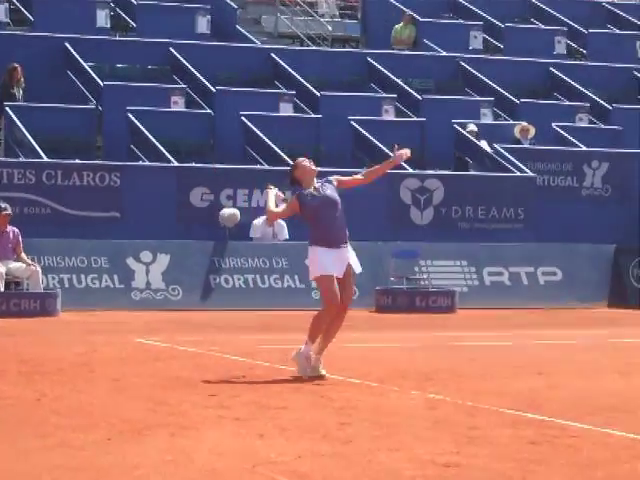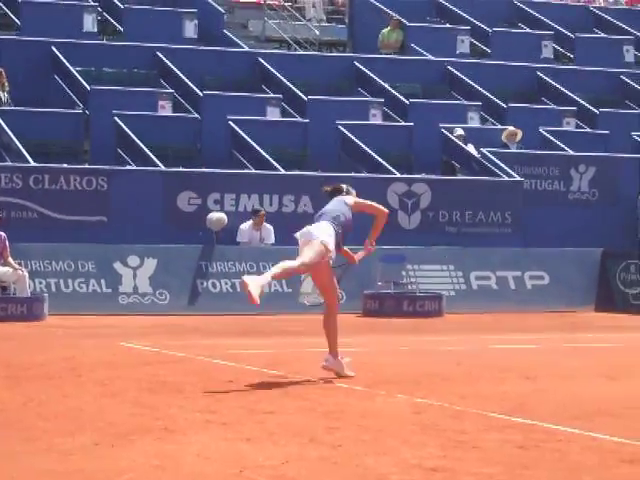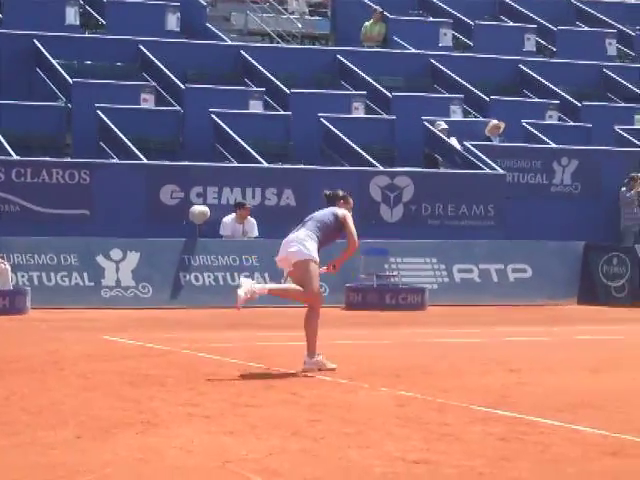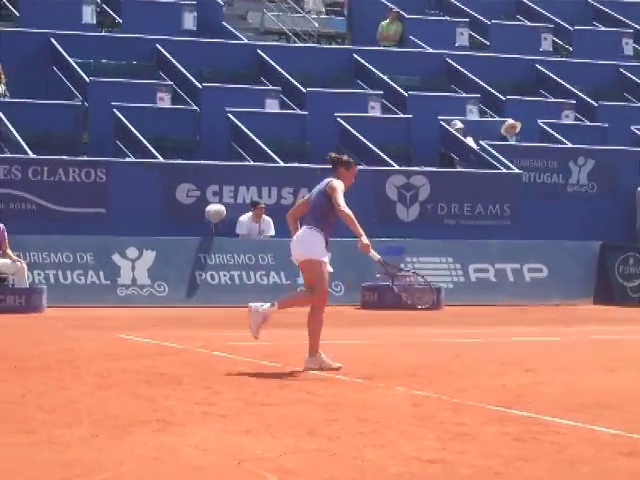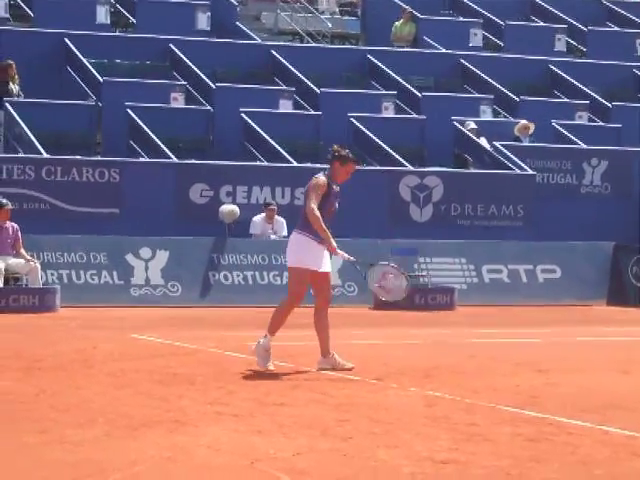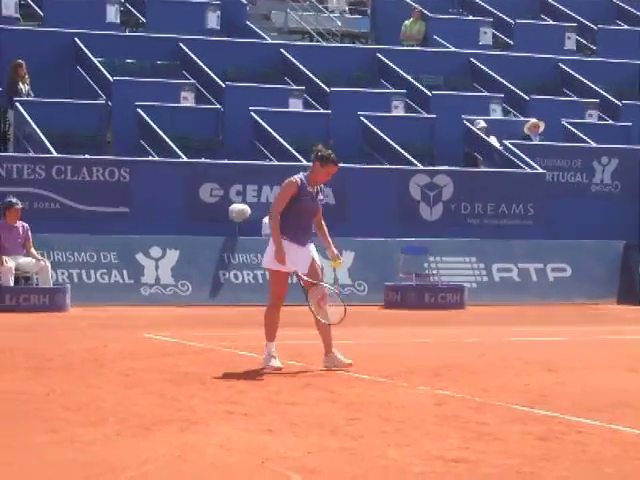
dt=0.4s
person 1, frame 1
left shoulder: (331, 183)
right shoulder: (298, 199)
left elbow: (366, 177)
right elbow: (272, 216)
left wrist: (393, 161)
right wrist: (271, 196)
left hip: (344, 252)
right hip: (322, 252)
left knee: (343, 308)
right knee: (331, 305)
left ankle: (315, 359)
right ankle: (304, 352)
person 1, frame 2
left shoulder: (329, 212)
right shoulder: (348, 201)
right elbow: (383, 212)
left wrist: (345, 253)
right wrist: (370, 242)
left hip: (311, 237)
right hip: (319, 235)
left knee: (333, 300)
right knee: (298, 266)
left ankle: (333, 357)
right ankle: (258, 282)
person 1, frame 3
left shoulder: (319, 215)
right shoulder: (342, 213)
right elbow: (353, 242)
right wrist: (336, 263)
left hip: (288, 246)
right hip: (303, 244)
left knee: (315, 302)
right knee: (311, 295)
left ankle: (312, 358)
right ankle: (257, 288)
person 1, frame 4
left shoulder: (320, 189)
right shoulder: (335, 184)
left elbow: (292, 215)
right elbow: (342, 209)
left wrist: (298, 239)
right wrist: (361, 236)
left hip: (306, 240)
right hip: (312, 239)
left knee: (320, 301)
right knee: (318, 294)
left ankle: (314, 356)
right ankle: (265, 309)
person 1, frame 5
left shoulder: (333, 188)
right shoulder: (320, 181)
right elbow: (311, 210)
right wrist: (329, 239)
left hip: (318, 250)
right hip: (304, 243)
left knee: (323, 303)
right knee: (295, 297)
left ankle: (327, 356)
right ankle: (264, 345)
person 1, frame 6
left shoulder: (320, 190)
right shoulder: (294, 183)
right elbow: (274, 213)
left wrist: (330, 247)
right wrist: (279, 246)
left hip: (306, 249)
right hip: (284, 246)
right knee: (276, 301)
left ankle: (330, 353)
right ankle: (269, 353)
